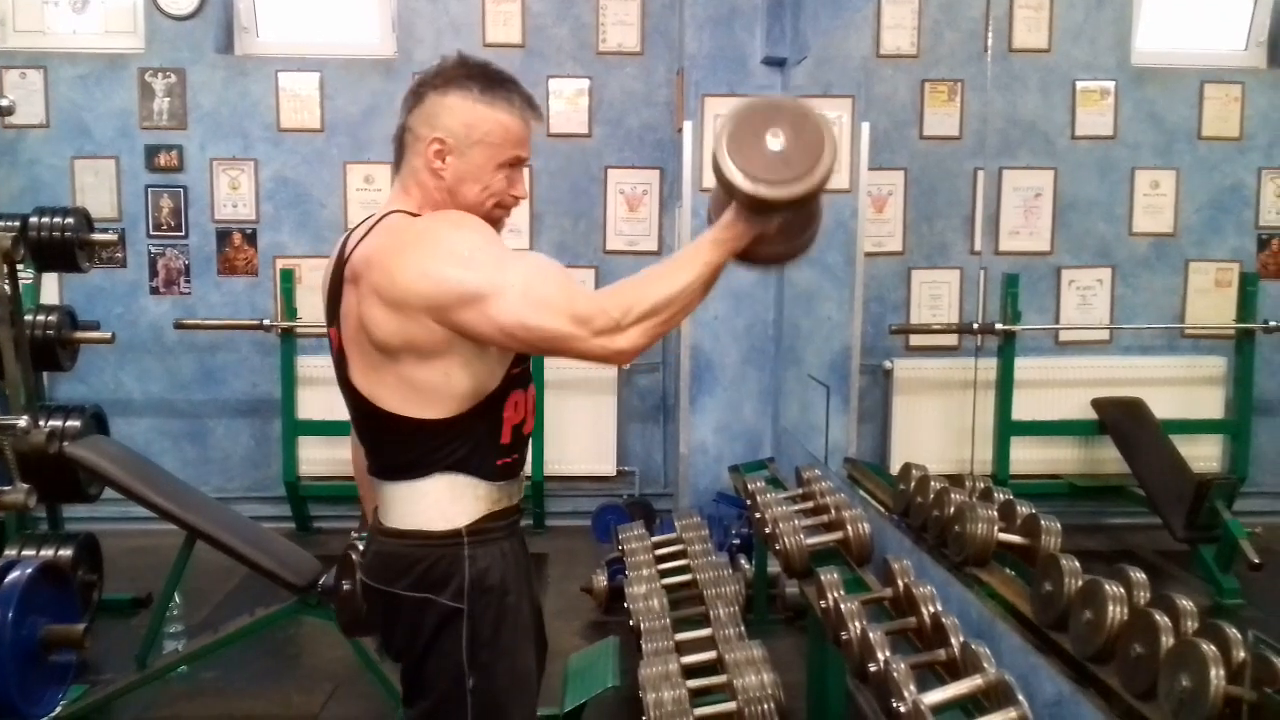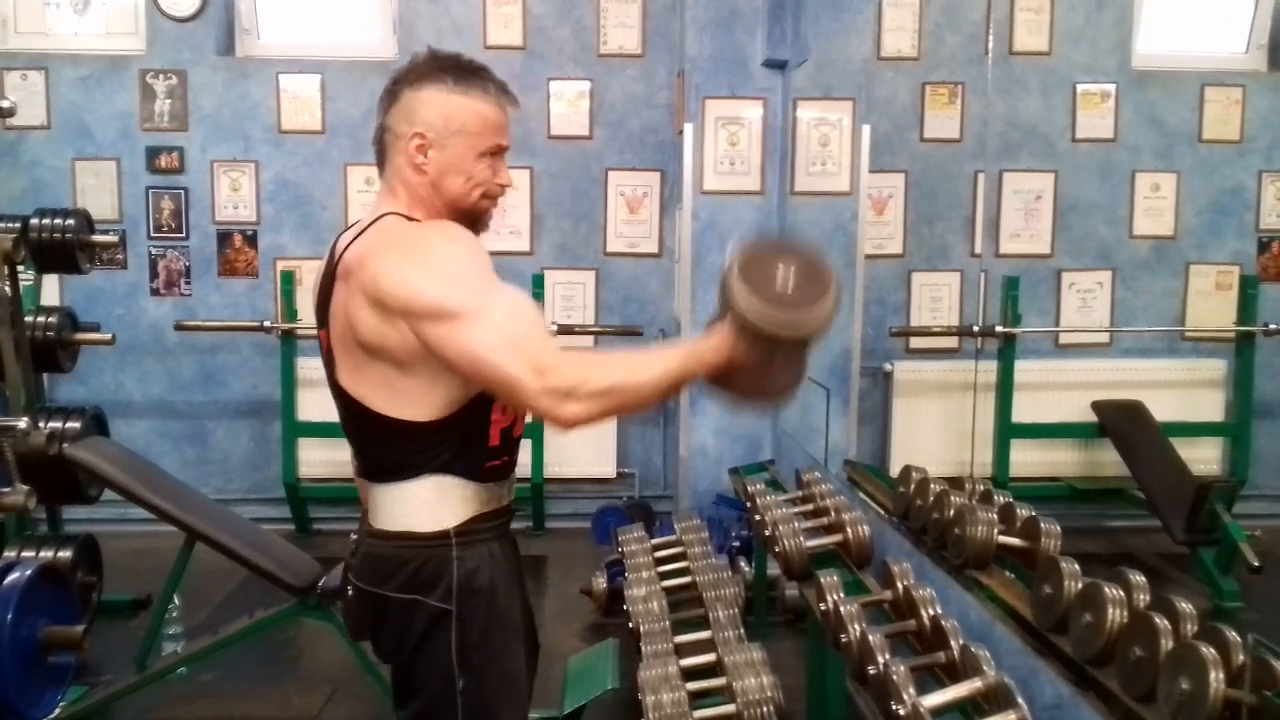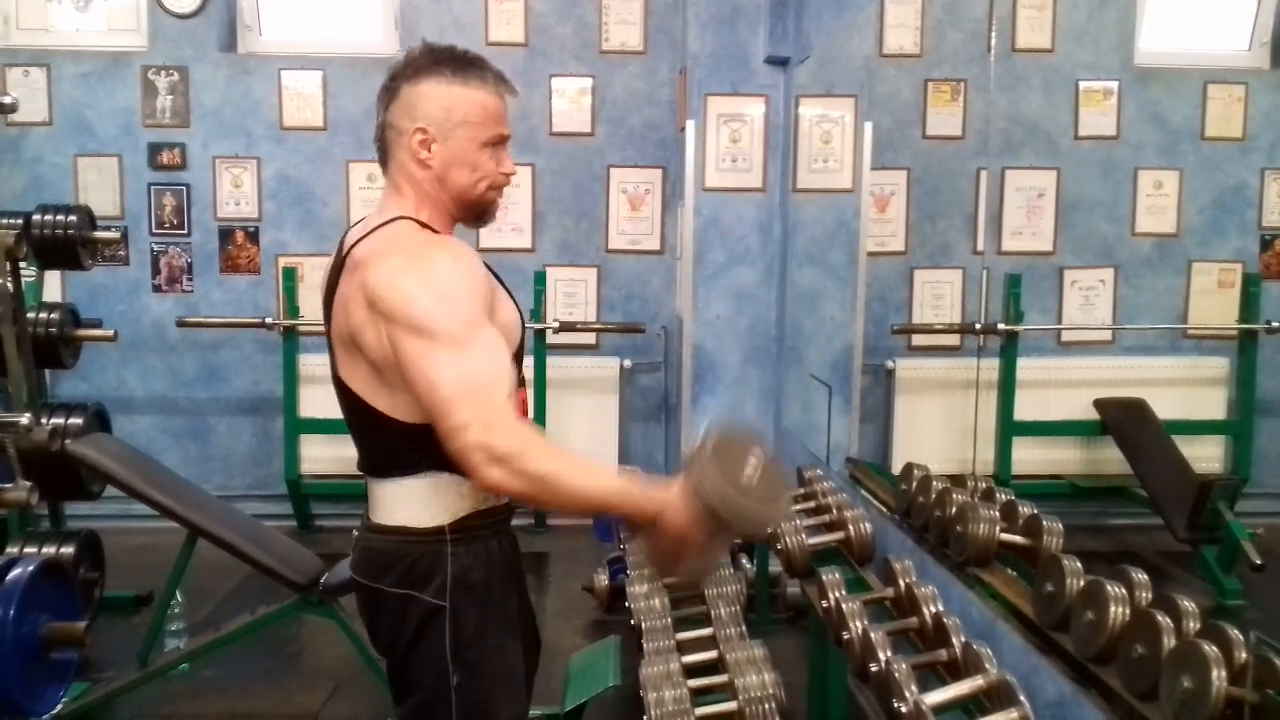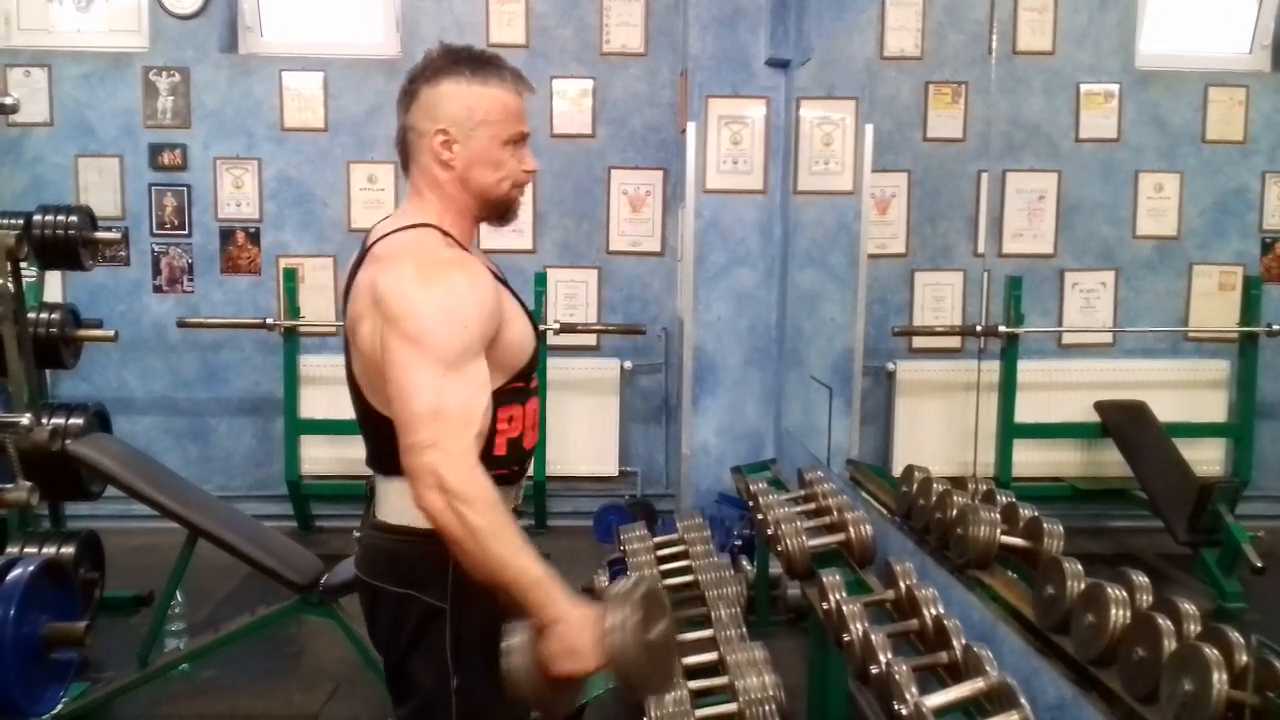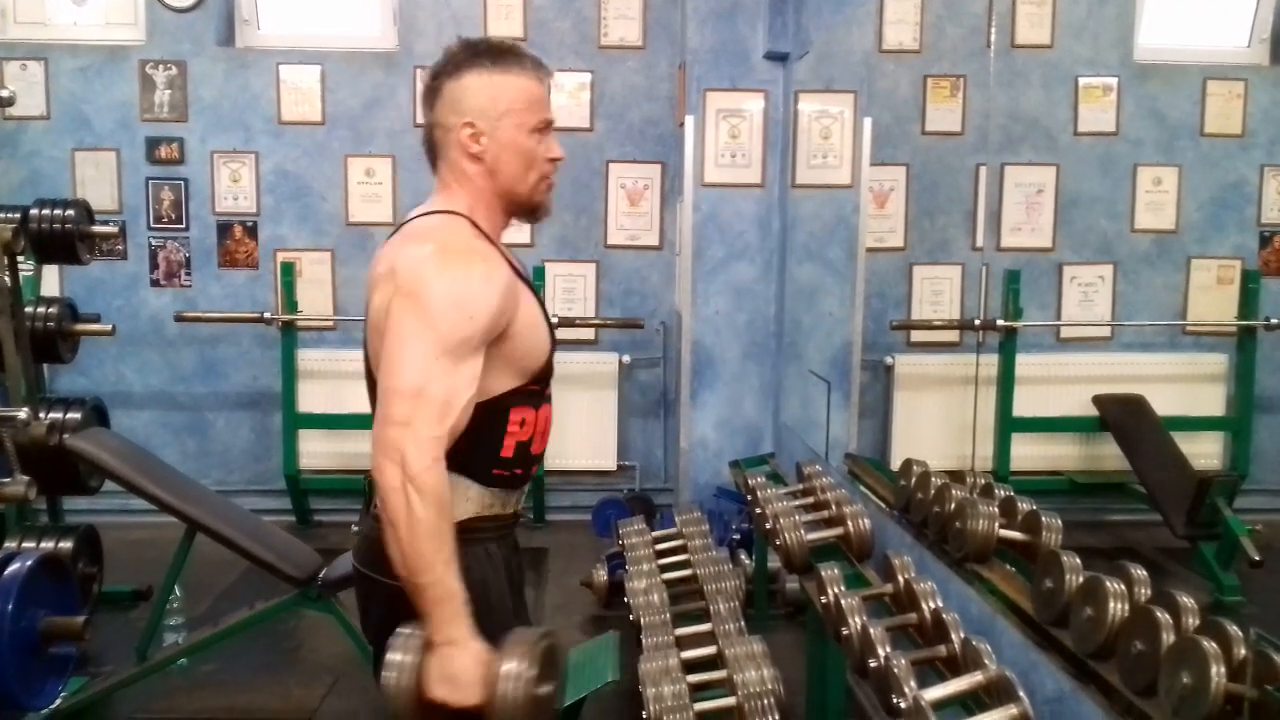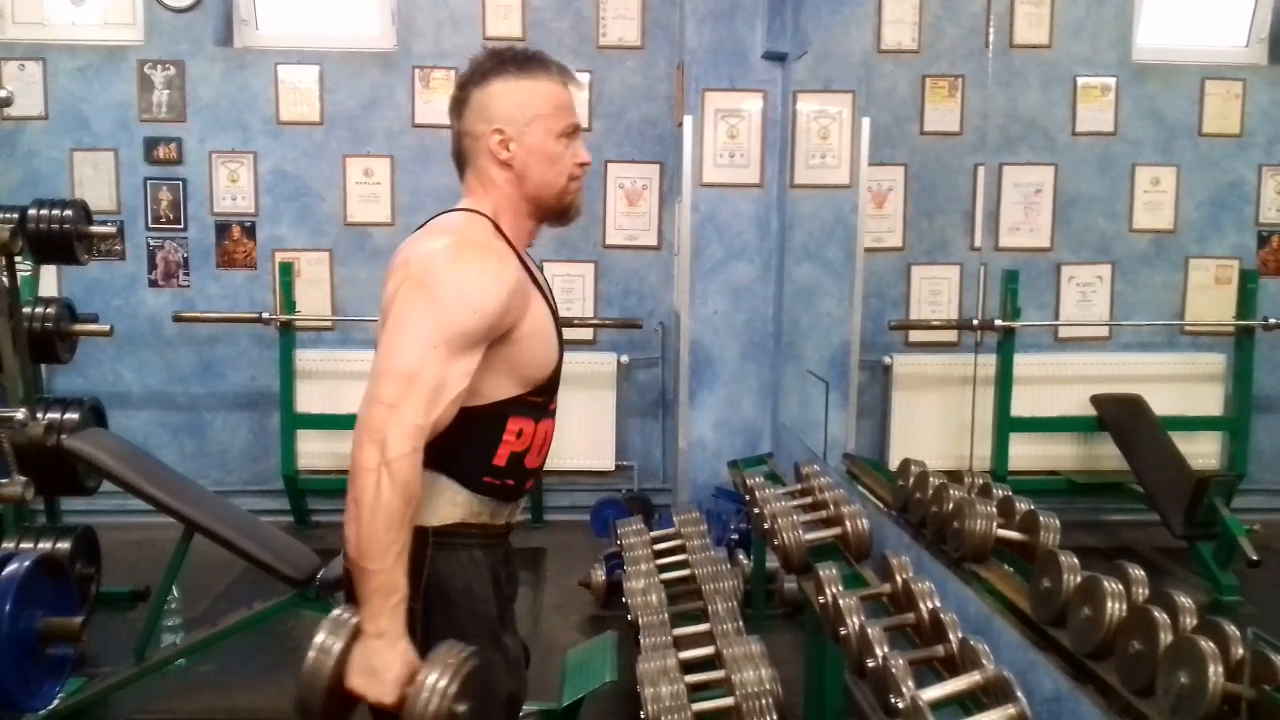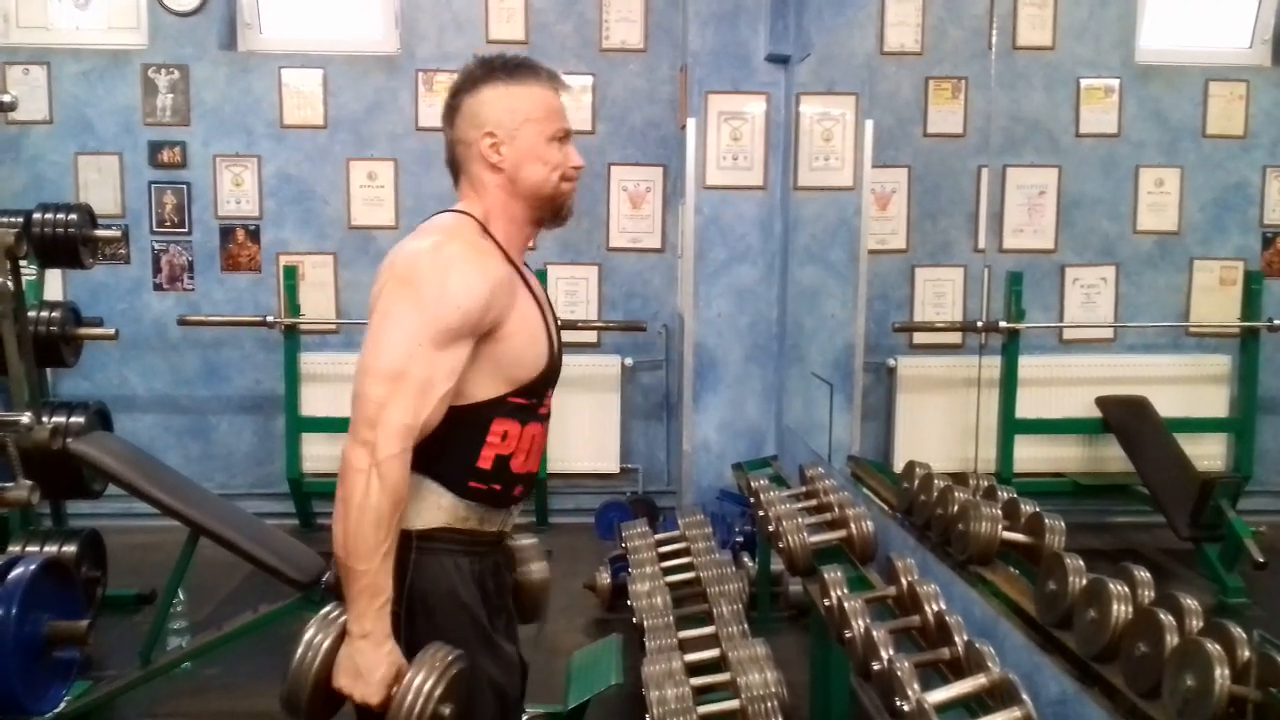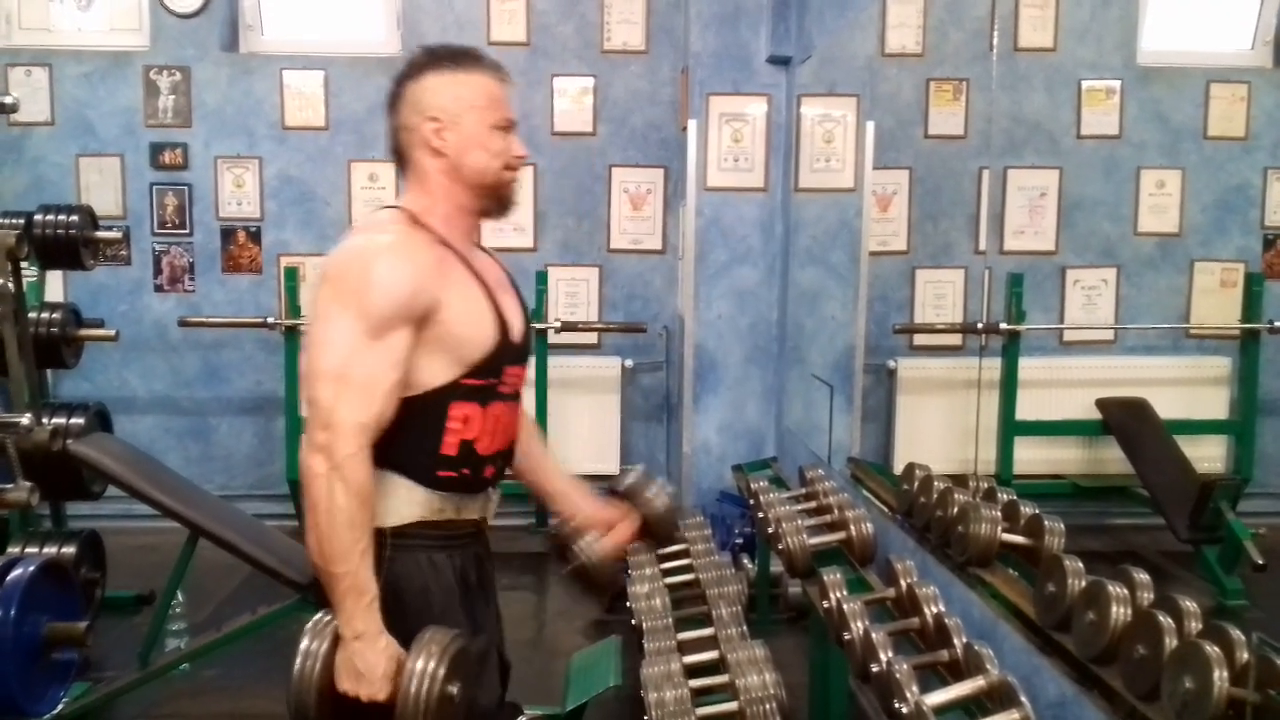
dt=0.2s
person 1, frame 1
left shoulder: (375, 250)
right shoulder: (432, 252)
right elbow: (606, 328)
left wrist: (385, 542)
right wrist: (733, 231)
left hip: (426, 549)
right hip: (456, 565)
person 1, frame 2
left shoulder: (370, 251)
right shoulder: (419, 258)
right elbow: (562, 388)
right wrist: (713, 349)
left hip: (429, 553)
right hip: (444, 567)
person 1, frame 3
left shoulder: (386, 250)
right shoulder: (418, 265)
right elbow: (497, 452)
right wrist: (655, 502)
left hip: (441, 551)
right hip: (442, 565)
person 1, frame 4
left shoulder: (414, 253)
right shoulder: (431, 276)
right elbow: (446, 481)
right wrist: (557, 610)
left hip: (443, 558)
right hip: (441, 571)
person 1, frame 5
left shoulder: (451, 246)
right shoulder: (451, 264)
right elbow: (407, 462)
right wrist: (452, 633)
left hip: (463, 550)
right hip: (440, 565)
person 1, frame 6
left shoulder: (490, 255)
right shoulder: (466, 262)
right elbow: (386, 446)
right wrist: (386, 632)
left hip: (464, 556)
right hip: (436, 566)
person 1, frame 7
left shoulder: (499, 267)
right shoulder: (451, 263)
right elbow: (377, 447)
right wrist: (368, 631)
left hip: (470, 564)
right hip: (421, 572)
person 1, frame 8
left shoulder: (475, 263)
right shoulder: (385, 260)
right elbow: (332, 450)
left wrist: (581, 505)
right wrist: (361, 628)
left hip: (460, 557)
right hip: (402, 571)
